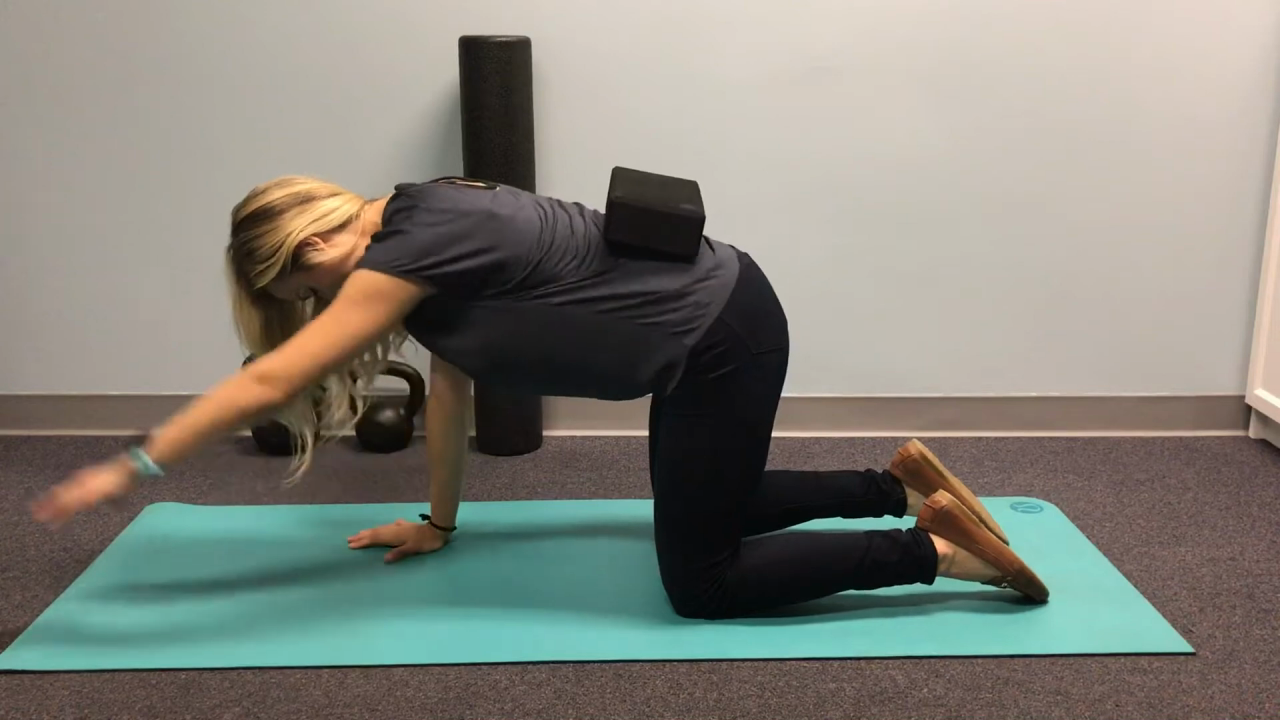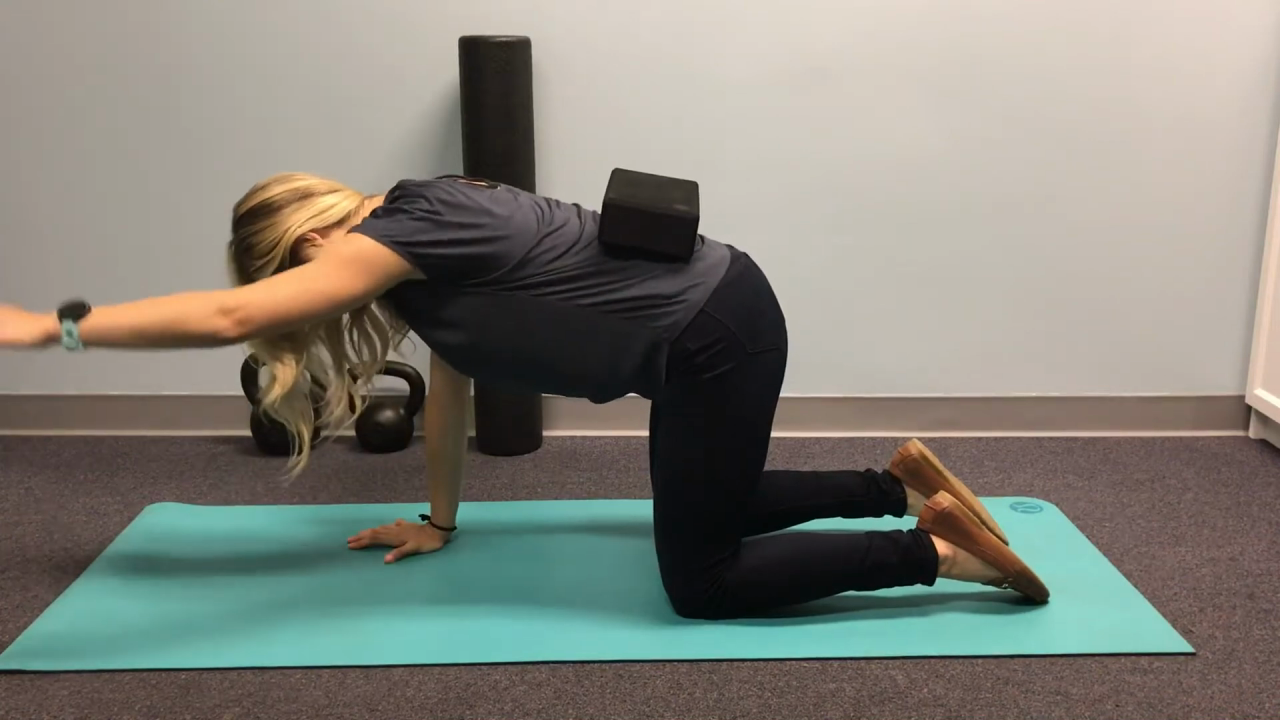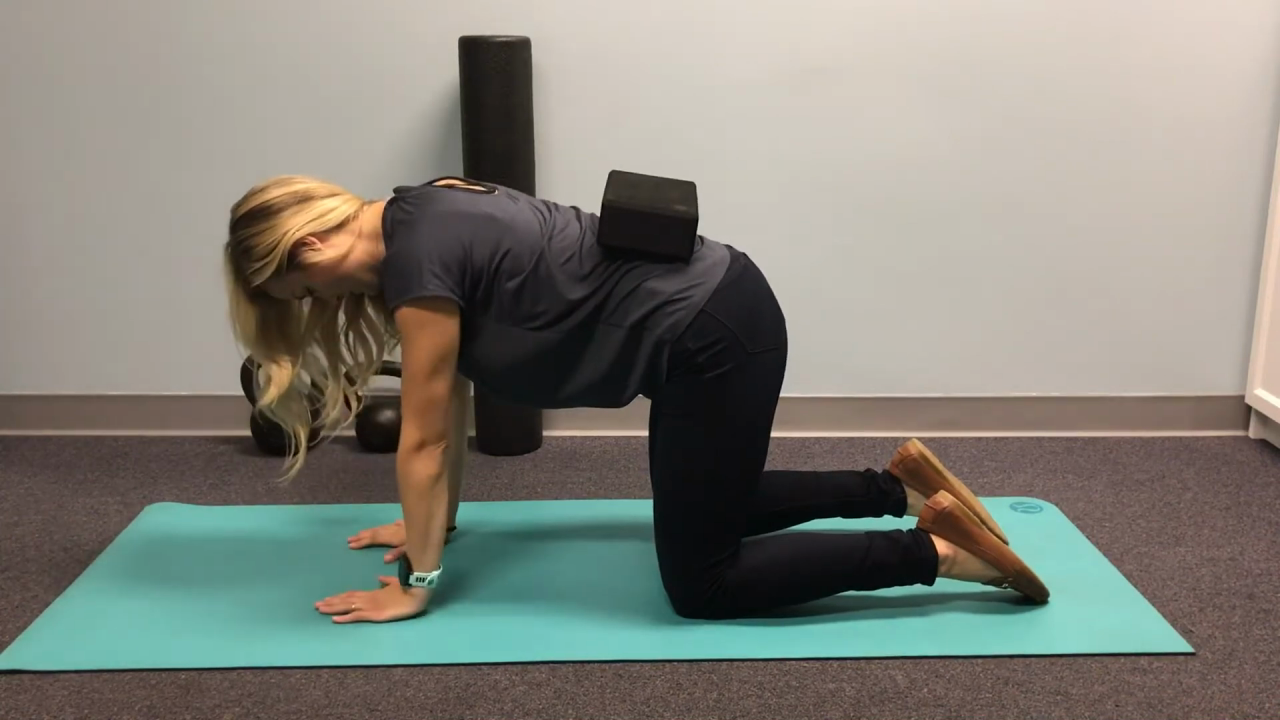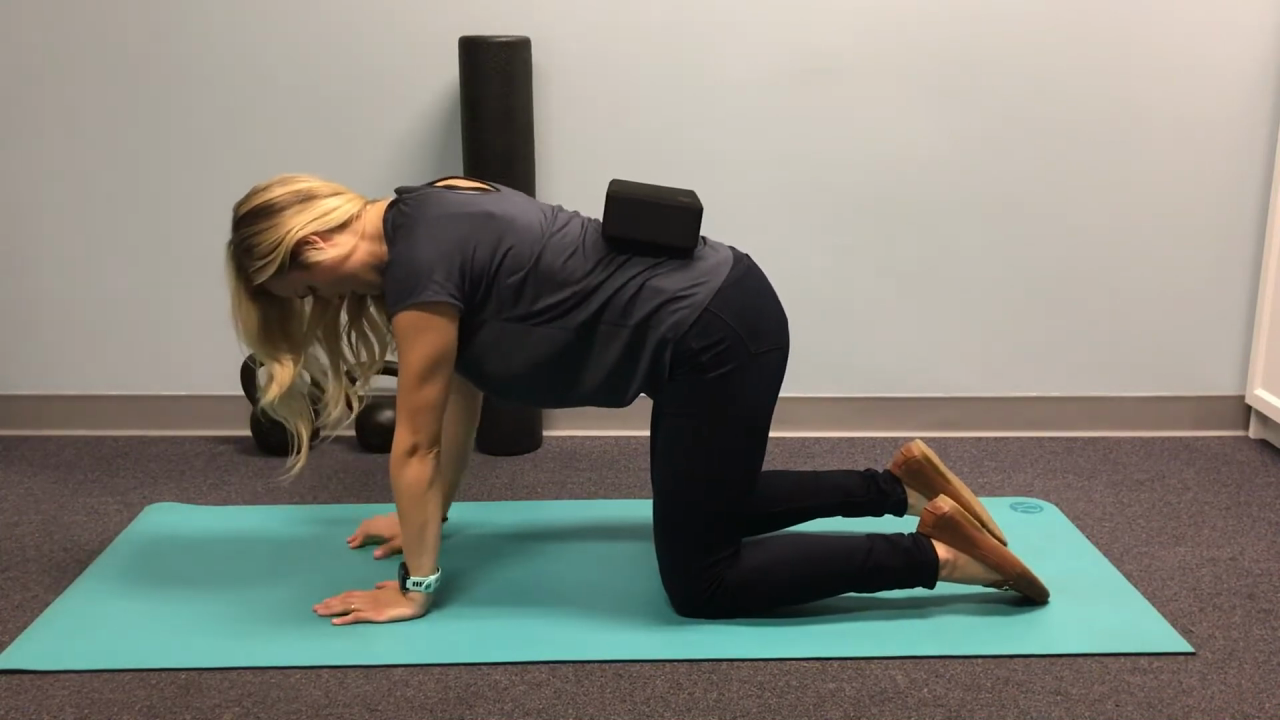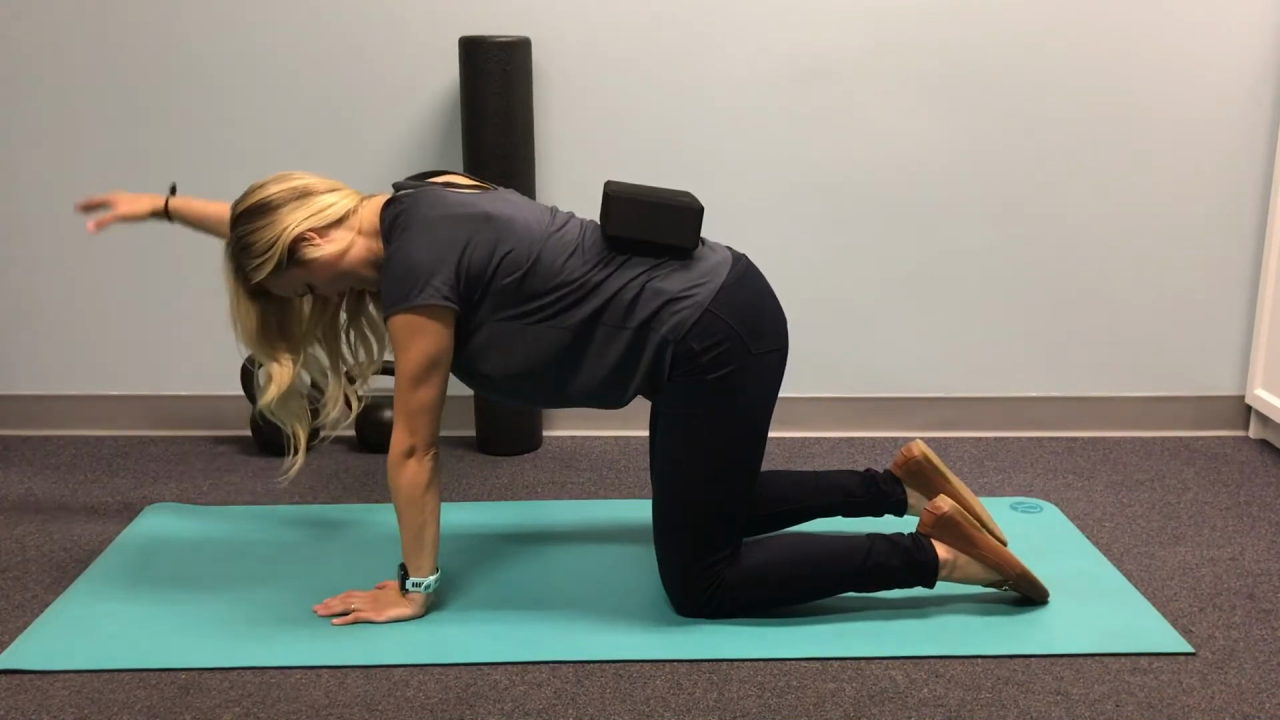
dt=1s
person 1, frame 1
left shoulder: (413, 248)
right shoulder: (420, 224)
left elbow: (273, 383)
right elbow: (450, 387)
left wrist: (131, 466)
right wrist: (436, 523)
left hip: (721, 340)
right hip: (715, 319)
left knee: (702, 580)
right knee: (708, 507)
left ankle: (933, 549)
right ankle: (897, 485)
person 1, frame 2
left shoulder: (401, 239)
right shoulder: (421, 231)
left elbow: (226, 316)
right elbow: (449, 382)
right wrist: (438, 521)
left hip: (715, 339)
right hip: (714, 320)
left knee: (703, 581)
right knee: (711, 511)
left ankle: (936, 552)
right ankle: (899, 485)
person 1, frame 3
left shoulder: (416, 261)
right shoulder: (418, 219)
left elbow: (424, 440)
right elbow: (449, 401)
left wrist: (416, 583)
right wrist: (434, 522)
left hip: (712, 337)
right hip: (716, 308)
left knee: (701, 581)
right knee: (714, 504)
left ankle: (936, 549)
right ankle: (898, 485)
person 1, frame 4
left shoulder: (418, 262)
right shoulder: (423, 216)
left elbow: (415, 441)
right elbow: (459, 396)
left wrist: (415, 584)
right wrist: (427, 517)
left hip: (713, 337)
right hip: (722, 306)
left knee: (700, 580)
right knee: (713, 504)
left ankle: (939, 554)
right ankle: (899, 485)
person 1, frame 5
left shoulder: (415, 264)
right shoulder: (409, 211)
left elbow: (414, 447)
right elbow: (270, 226)
left wrist: (414, 586)
right wrist: (163, 203)
left hip: (712, 342)
right hip: (722, 307)
left knee: (701, 580)
right knee: (711, 505)
left ankle: (934, 553)
right ankle: (899, 484)
